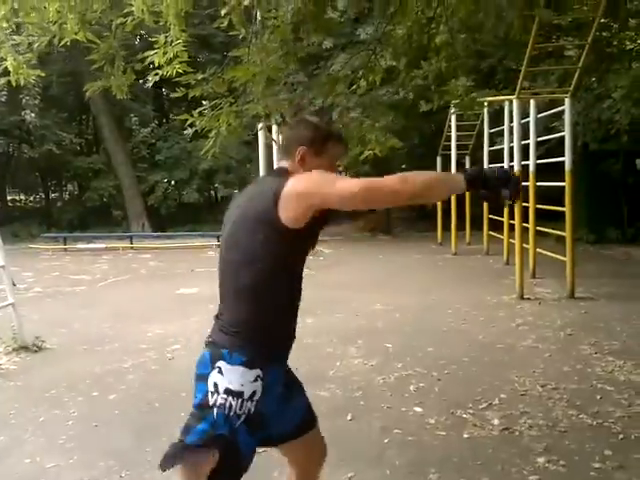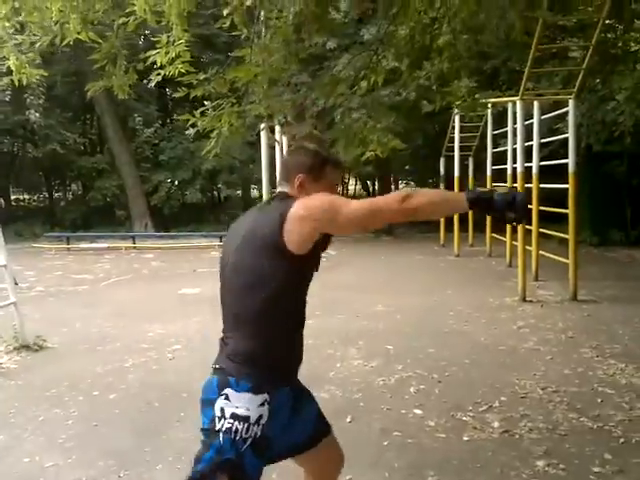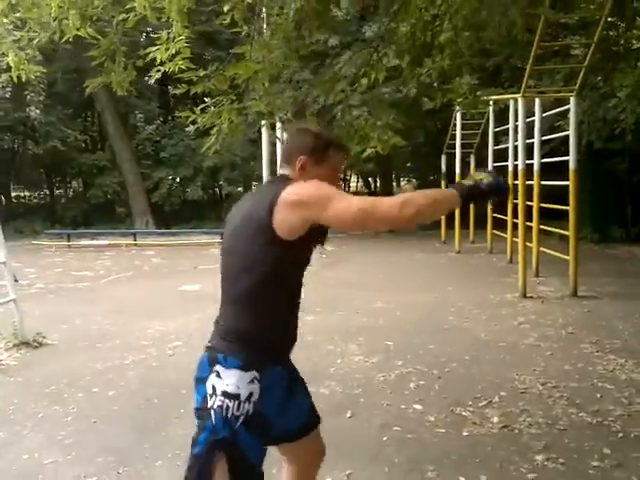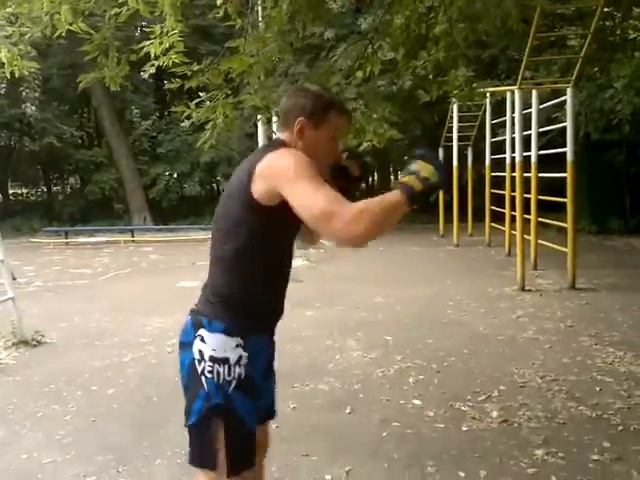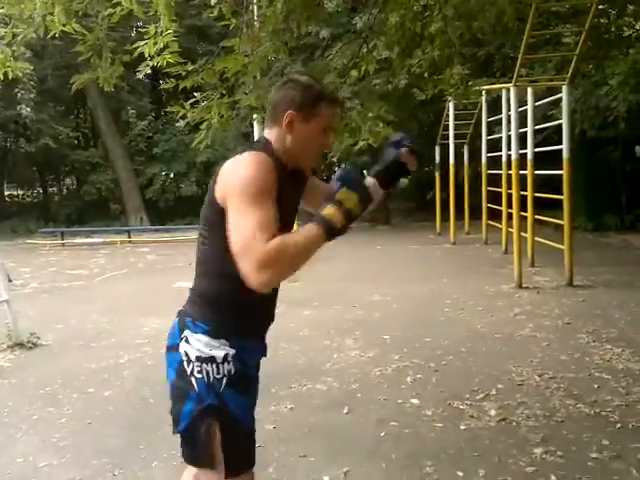
dt=0.1s
person 1, frame 1
left shoulder: (252, 198)
right shoulder: (299, 190)
right elbow: (397, 189)
right wrist: (474, 178)
left hip: (262, 363)
right hip: (237, 371)
person 1, frame 2
left shoulder: (250, 223)
right shoulder: (306, 212)
right elbow: (402, 205)
right wrist: (481, 200)
left hip: (274, 385)
right hip: (243, 396)
person 1, frame 3
left shoulder: (257, 204)
right shoulder: (298, 197)
right elbow: (395, 212)
right wrist: (471, 189)
left hip: (268, 367)
right hip: (237, 373)
person 1, frame 4
left shoulder: (277, 165)
right shoulder: (283, 166)
right elbow: (352, 229)
right wrist: (414, 183)
left hip: (246, 341)
right hip: (223, 345)
left knee: (252, 448)
person 1, frame 5
left shoulder: (285, 170)
right shoulder: (251, 168)
left elbow: (331, 204)
right elbow: (262, 272)
left wrist: (384, 175)
right wrist: (333, 216)
left hip: (236, 341)
right hip: (211, 345)
